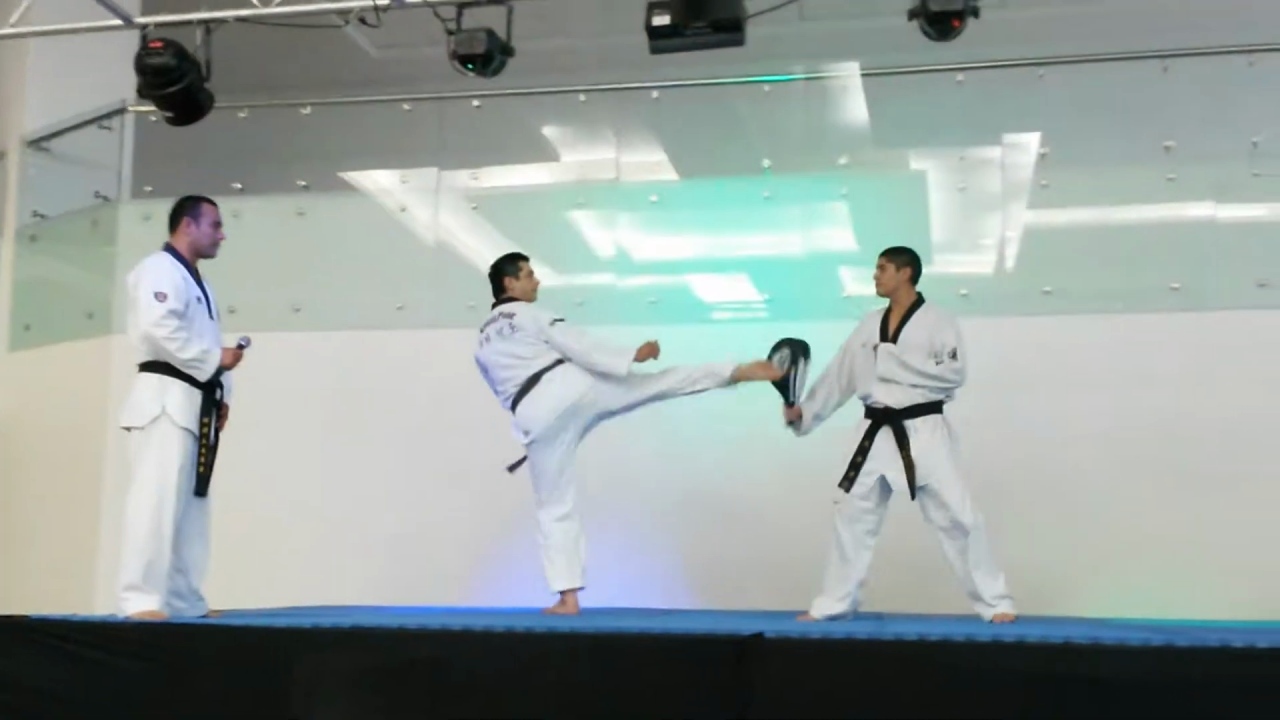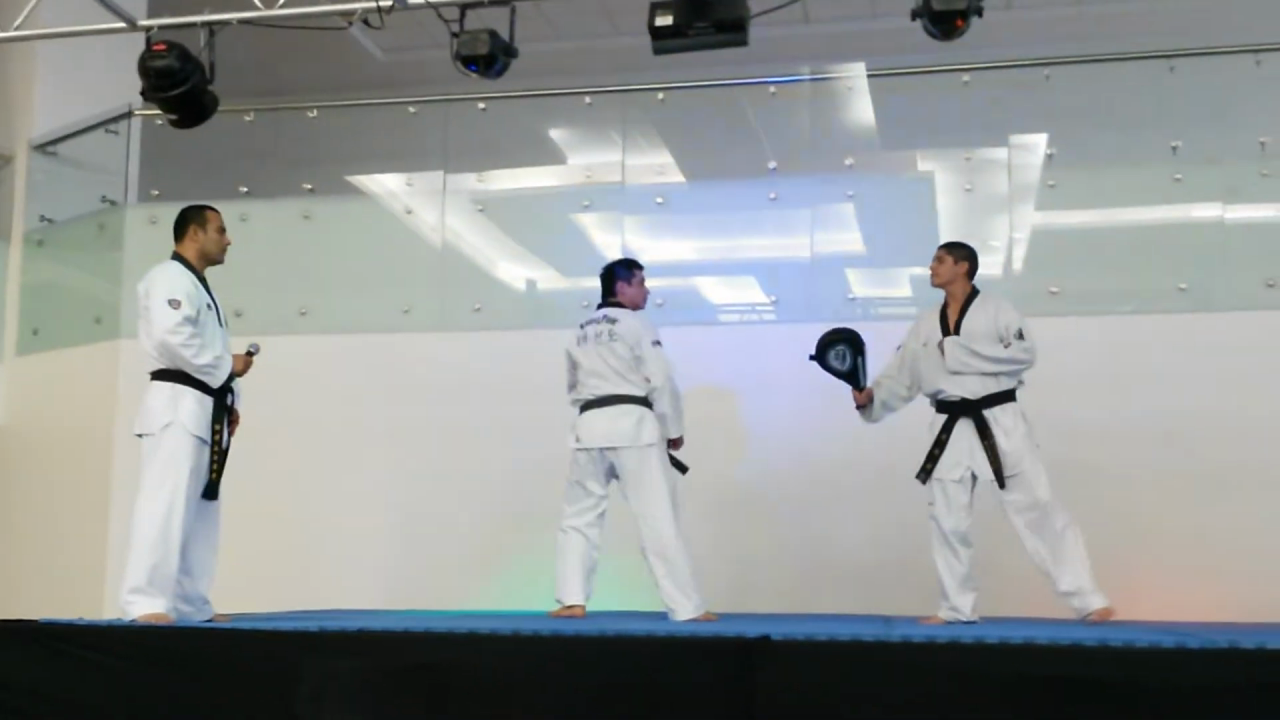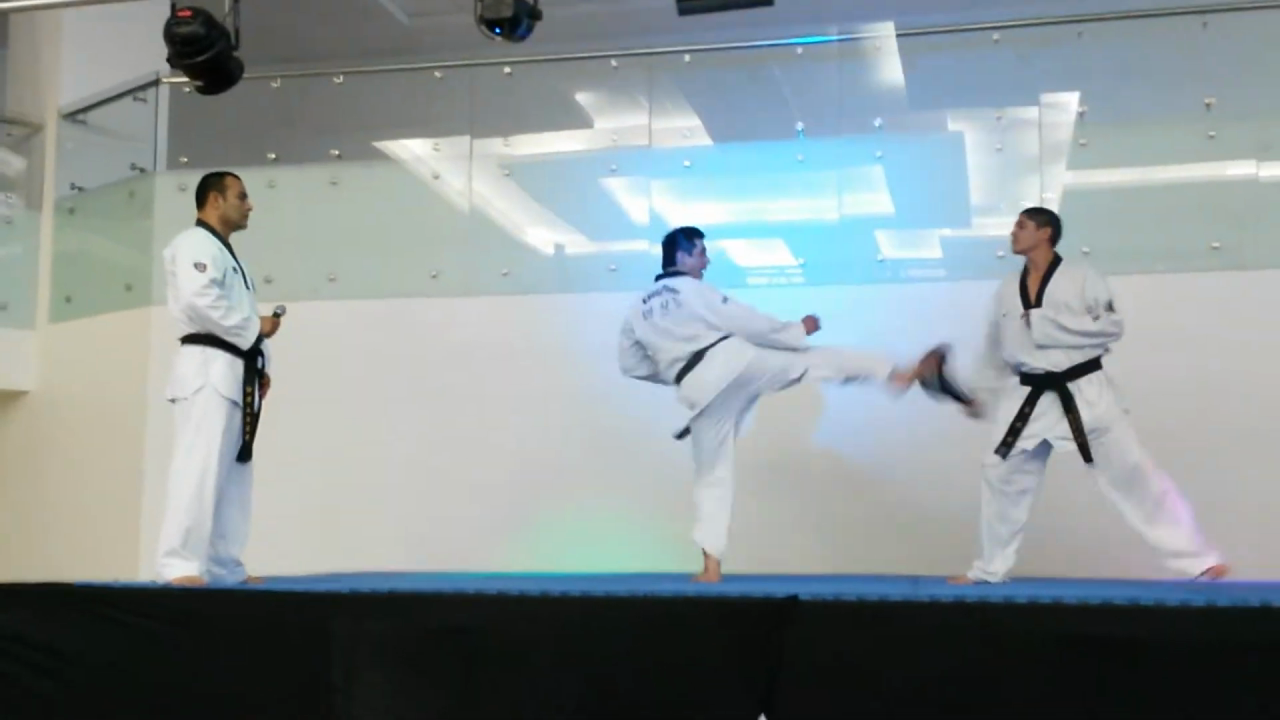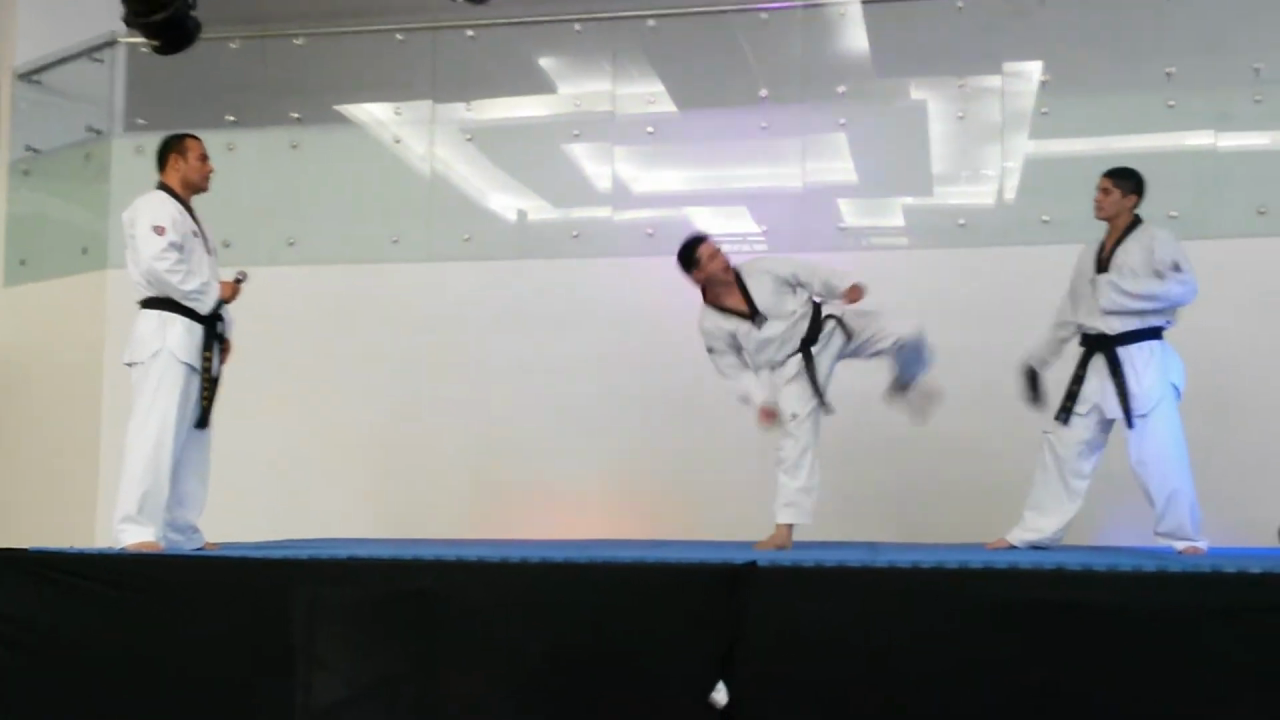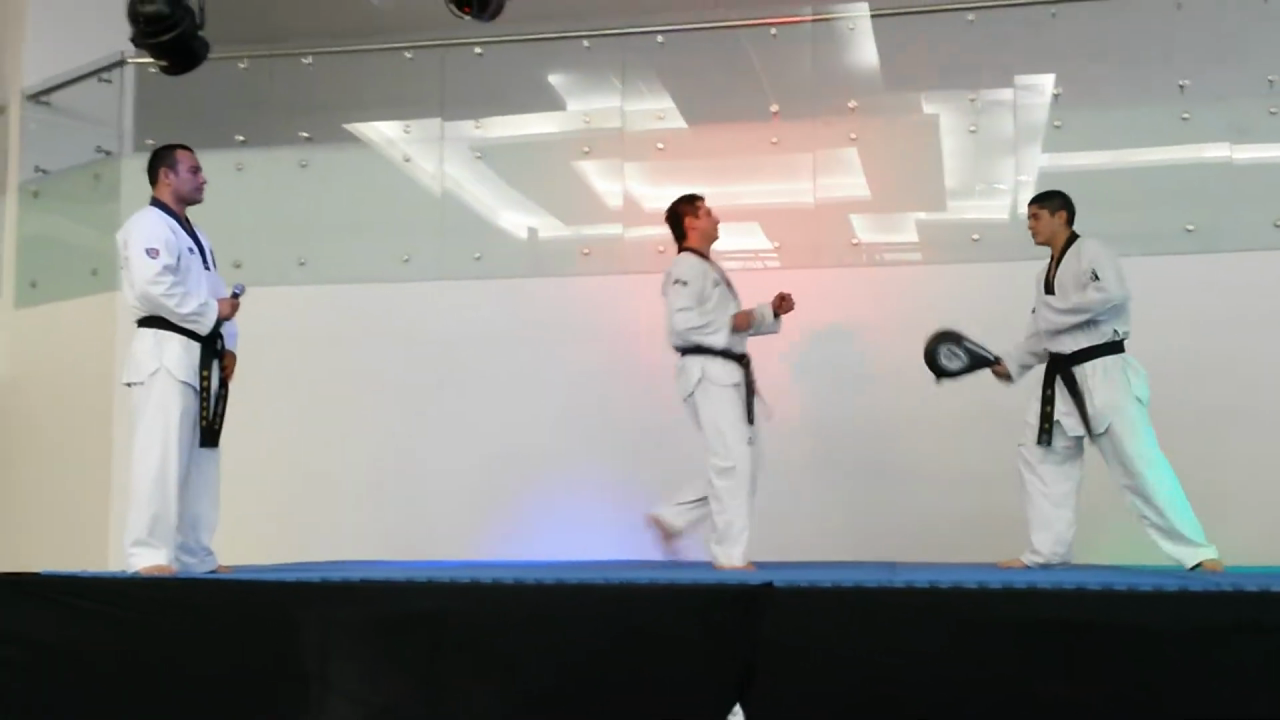
dt=1s
person 1, frame 1
left shoulder: (196, 282)
right shoulder: (159, 270)
right elbow: (157, 330)
left wrist: (219, 394)
right wrist: (215, 359)
left hip: (194, 404)
right hip: (165, 399)
left knee: (191, 502)
right knee: (158, 499)
left ankle: (183, 599)
right ankle: (140, 598)
person 1, frame 2
left shoulder: (199, 288)
right shoulder: (170, 278)
right elbow: (171, 337)
left wrist: (228, 401)
right wrist: (228, 367)
left hip: (203, 409)
right hip: (177, 406)
left knee: (201, 508)
right knee: (166, 502)
left ankle: (190, 604)
right ankle: (145, 602)
person 1, frame 3
left shoulder: (226, 254)
right shoulder: (195, 243)
right elbow: (199, 301)
left wrist: (259, 365)
right wrist: (256, 327)
left hip: (234, 372)
right hip: (208, 368)
left knee: (234, 471)
right knee: (200, 466)
left ankle: (224, 565)
right ankle: (180, 564)
person 1, frame 4
left shoulder: (189, 218)
right shoulder: (155, 207)
right elbow: (158, 265)
left wrist: (220, 330)
right wrist: (215, 293)
left hip: (194, 337)
right hip: (167, 333)
left knee: (191, 437)
right knee: (156, 432)
left ankle: (180, 531)
right ankle: (136, 530)
person 1, frame 5
left shoulder: (194, 235)
right shoulder: (148, 225)
left elbow: (213, 294)
right elbow: (152, 287)
left wrist: (226, 343)
right wrist: (210, 313)
left hip: (199, 357)
right hip: (165, 353)
left knee: (200, 457)
right knee: (161, 455)
left ankle: (193, 554)
right ankle: (148, 554)
person 2, frame 1
left shoulder: (937, 321)
right shoulder: (869, 326)
left elbow: (954, 373)
right elbow: (839, 378)
left wrist: (894, 362)
right wrist: (804, 411)
left hip: (923, 431)
right hip: (877, 434)
left knee: (958, 517)
right knee: (852, 517)
left ankle: (995, 602)
right ankle: (831, 605)
person 2, frame 2
left shoulder: (997, 309)
right shoulder: (925, 326)
left elbow: (1024, 354)
right elbow: (900, 378)
left wrist: (959, 352)
right wrist: (871, 397)
left hip: (999, 420)
right hip: (951, 428)
left knee: (1038, 506)
right knee: (948, 518)
left ankle: (1085, 598)
right ankle: (956, 607)
person 2, frame 3
left shoulder: (1082, 277)
right shoulder: (1007, 291)
left elbow: (1111, 326)
right elbow: (997, 351)
left wrist: (1045, 323)
right wrist: (982, 396)
left hip: (1084, 391)
right hip: (1030, 397)
left knee: (1132, 471)
right knee: (1000, 474)
left ankle: (1196, 558)
right ankle: (990, 568)
person 2, frame 4
left shoulder: (1156, 240)
right shoulder: (1092, 253)
left elbow: (1180, 290)
right elbow: (1071, 312)
left wrist: (1112, 289)
right wrist: (1039, 359)
left hip: (1143, 360)
right hip: (1096, 362)
left knee: (1159, 454)
right knee: (1065, 442)
left ankle: (1185, 536)
right ankle: (1034, 532)
person 2, frame 5
left shoulder: (1090, 252)
right shoulder: (1050, 271)
left elbow: (1110, 296)
right elbow: (1042, 335)
left wrist: (1049, 309)
right wrist: (1011, 363)
left hip: (1104, 372)
right hip: (1061, 379)
left knee: (1139, 463)
right knee: (1038, 458)
left ankle: (1195, 550)
right ankle: (1046, 551)
person 3, frame 1
left shoulder: (482, 343)
right shoulder: (529, 314)
left elbow: (506, 394)
right elbow: (575, 346)
right wrist: (633, 354)
left hip: (534, 417)
right hip: (568, 387)
left knee: (553, 508)
right knee: (655, 380)
left ankle: (567, 596)
right ankle: (735, 372)
person 3, frame 2
left shoulder: (581, 334)
right shoulder: (637, 325)
left elbow: (575, 391)
right elbow: (661, 382)
right wrist: (674, 429)
left hip: (589, 427)
right hip: (634, 426)
left knee: (579, 519)
right knee: (658, 520)
left ankle: (572, 601)
right ankle: (686, 608)
person 3, frame 3
left shoulder: (638, 311)
right shoulder: (695, 291)
left elbow: (630, 364)
right elbow: (749, 324)
right wrist: (800, 330)
left hip: (701, 390)
right hip: (735, 362)
left knee: (711, 477)
right knee: (814, 360)
left ankle: (712, 563)
right ankle: (892, 374)
person 3, frame 4
left shoulder: (758, 269)
right shoulder: (710, 321)
left elbow: (812, 274)
right elbow: (732, 368)
left wrist: (844, 288)
right wrist: (760, 401)
left hip: (828, 329)
right hip: (795, 366)
left knee: (906, 343)
right knee: (796, 441)
left ankle: (904, 386)
right ankle: (784, 529)
person 3, frame 5
left shoulder: (707, 269)
right shoulder: (686, 268)
left elbow: (726, 330)
right elbow: (683, 323)
left wrist: (771, 313)
right wrist: (731, 323)
left hip: (728, 375)
right hip: (709, 374)
left knee: (738, 460)
right knee: (732, 462)
left ankle: (670, 519)
right ankle: (731, 556)
